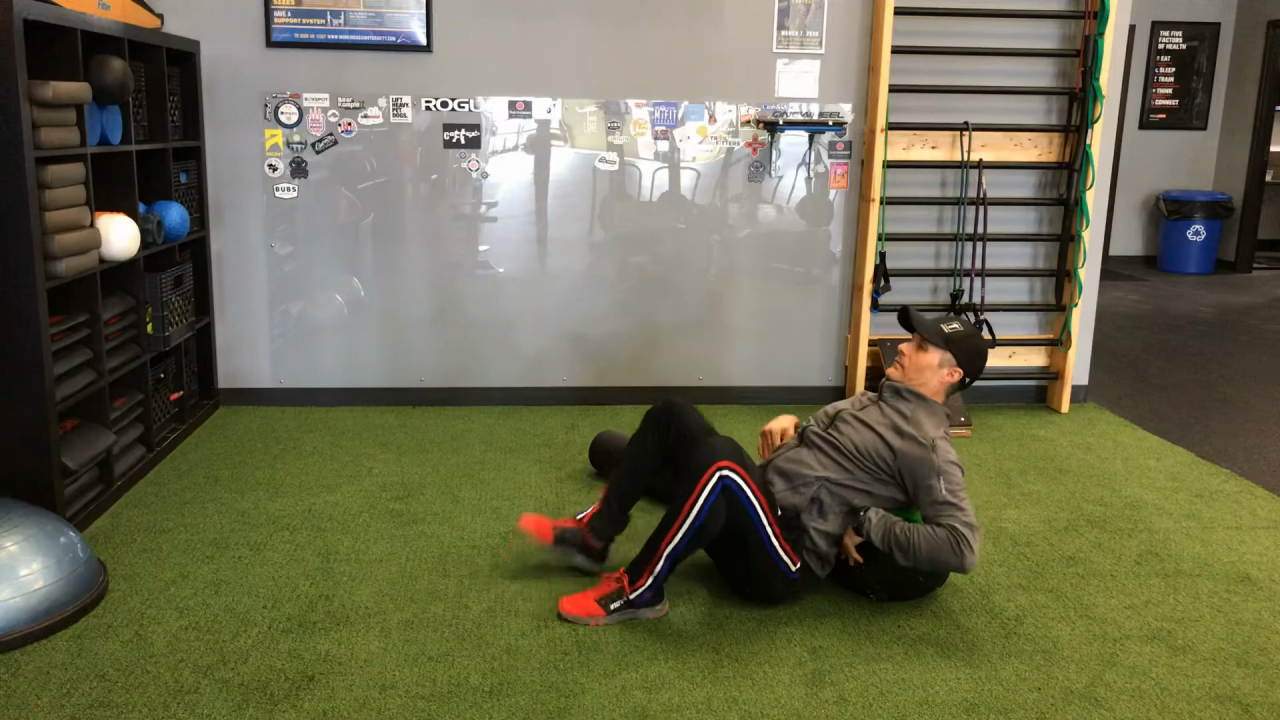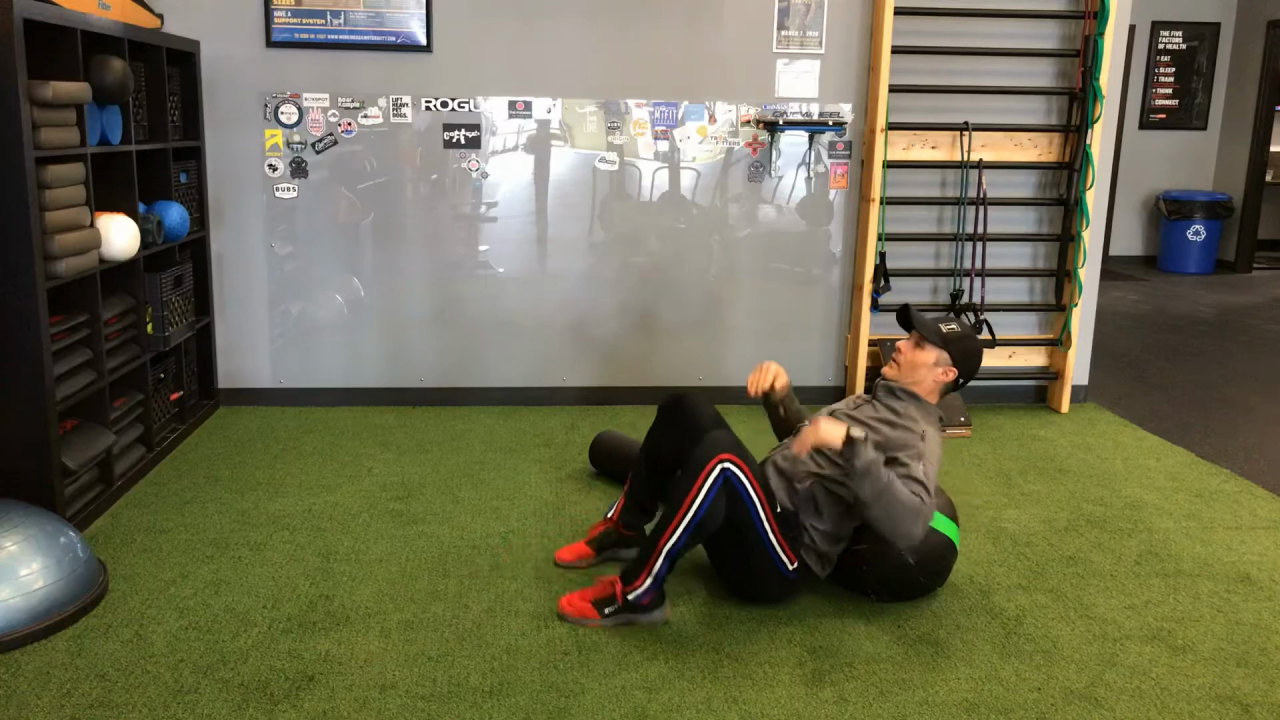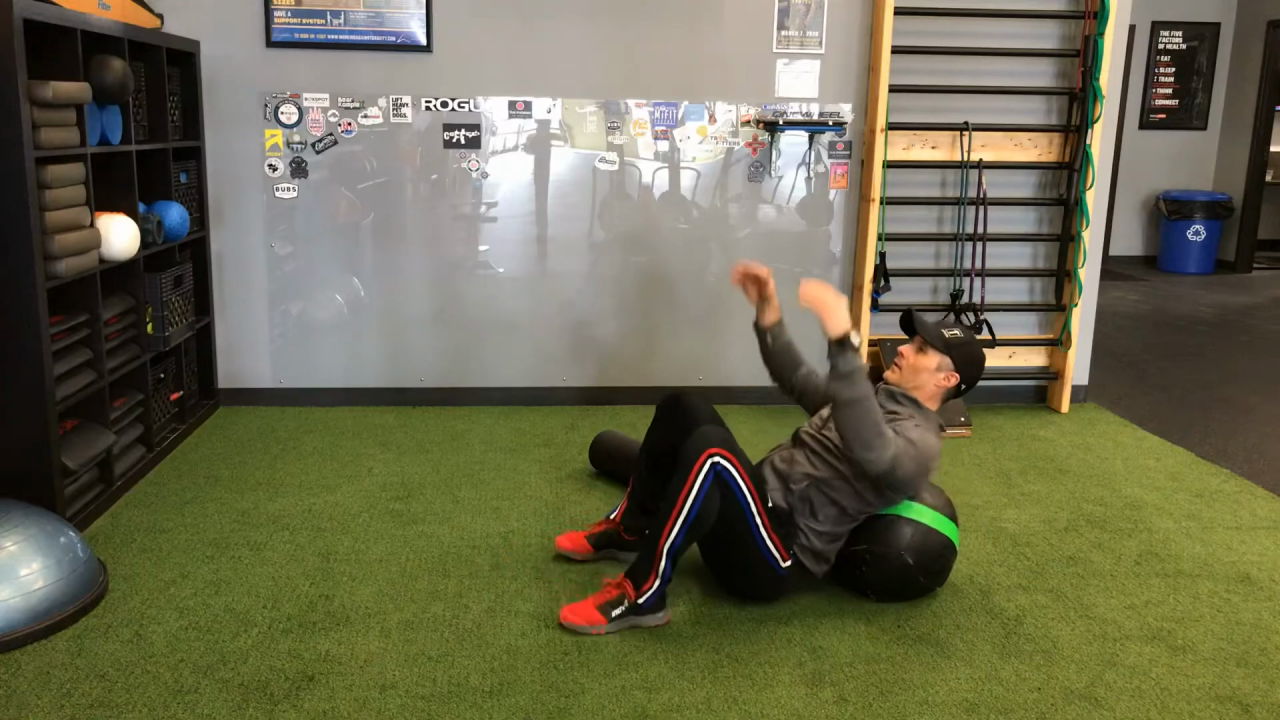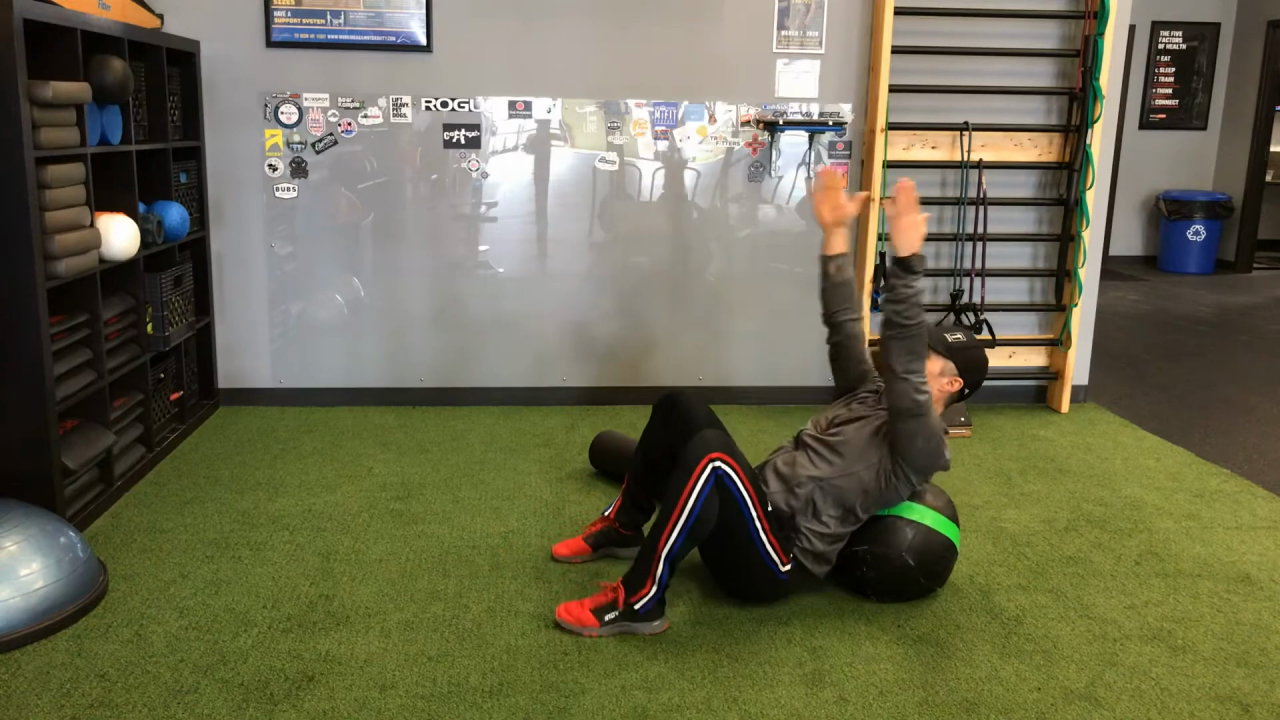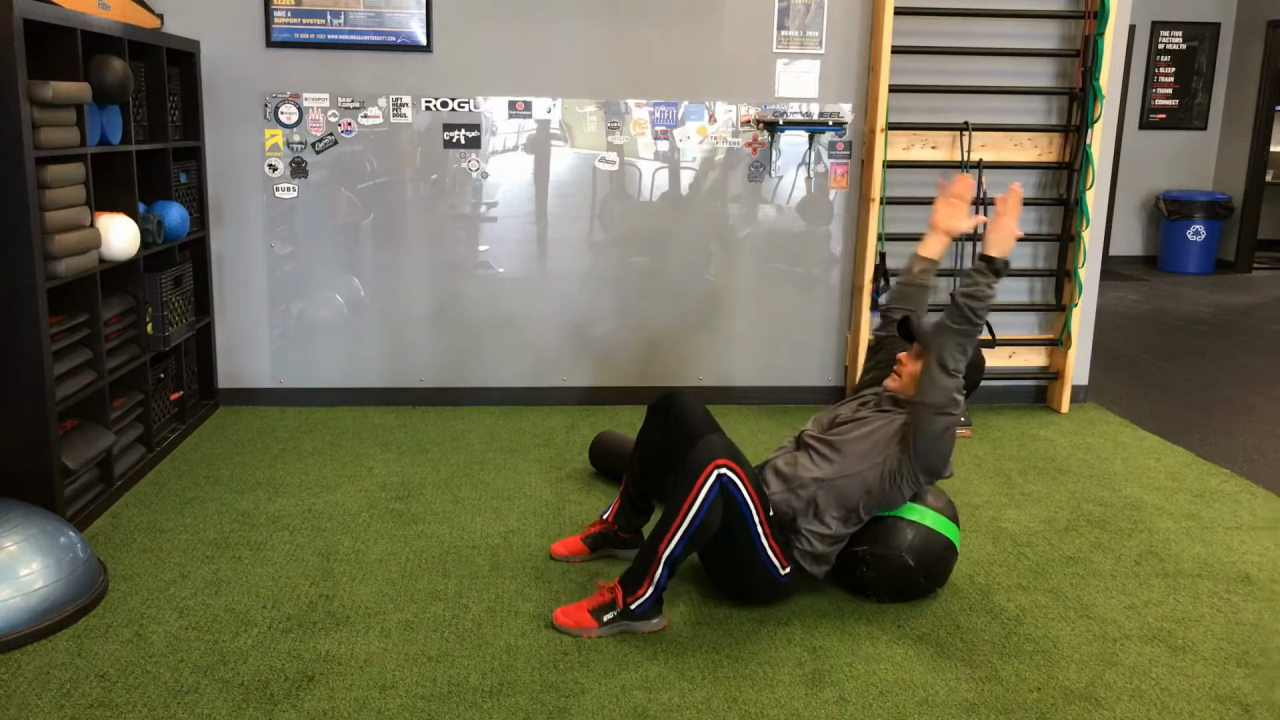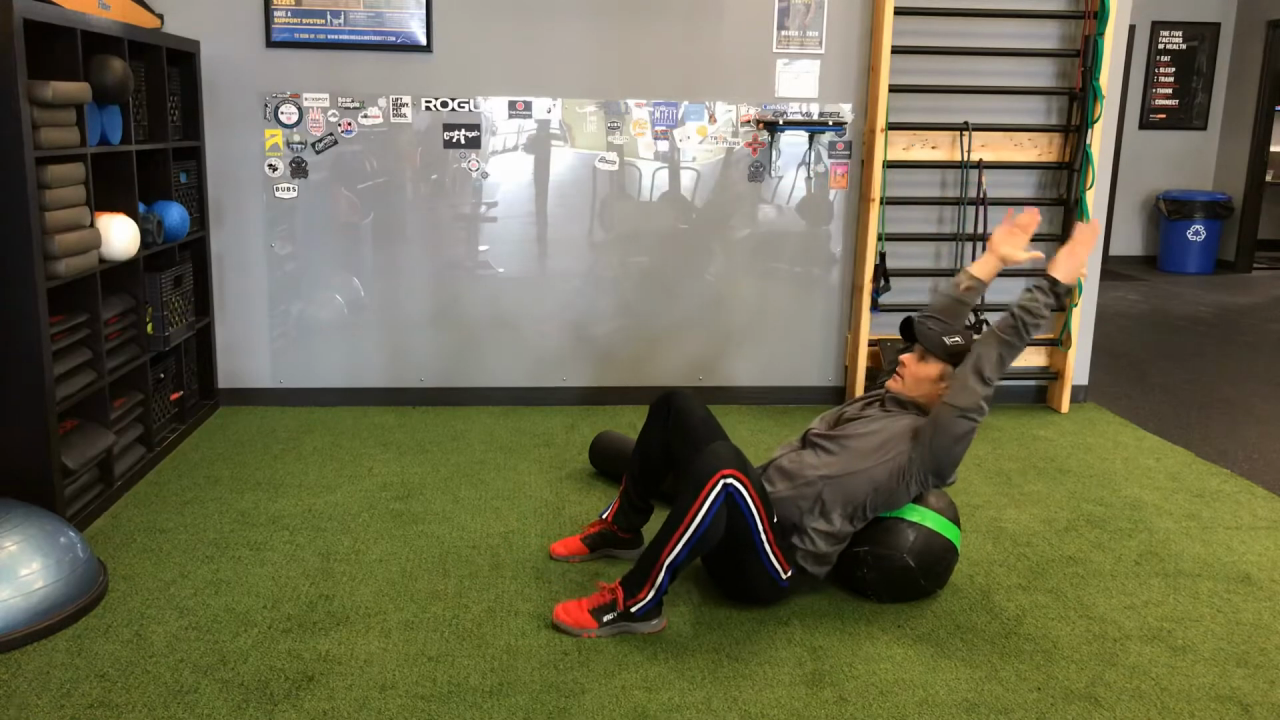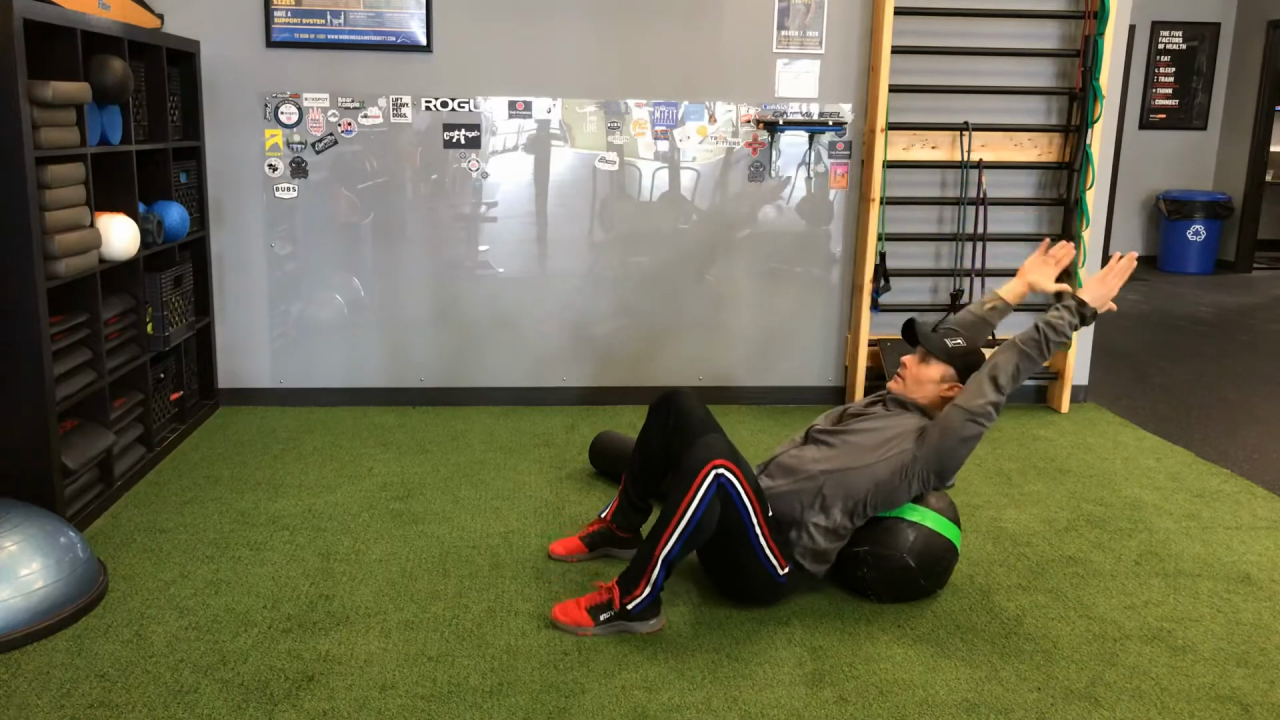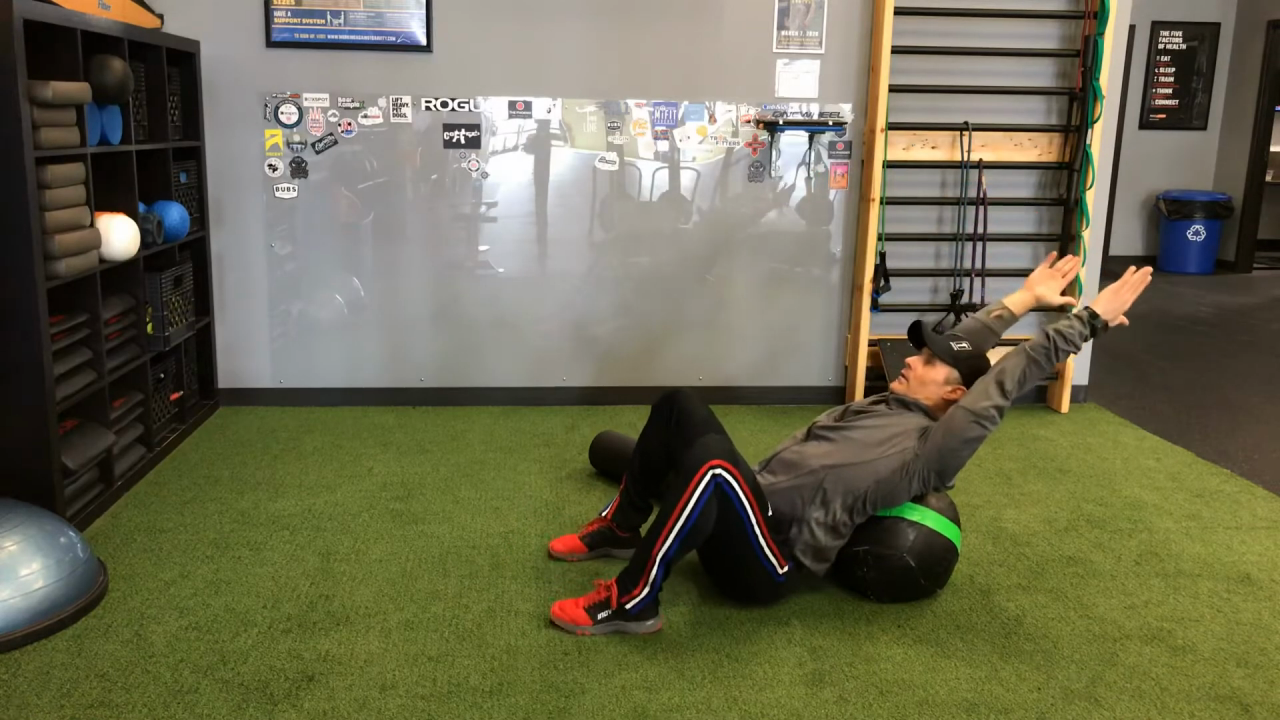
dt=0.3s
person 1, frame 1
left shoulder: (926, 445)
right shoulder: (879, 400)
left elbow: (961, 547)
left wrist: (865, 524)
right wrist: (793, 426)
left hip: (777, 559)
right hip: (752, 509)
left knee: (718, 454)
right knee: (671, 416)
left ankle: (639, 589)
right ankle: (593, 536)
person 1, frame 2
left shoulder: (918, 439)
right shoulder: (876, 399)
left elbow: (906, 523)
right elbow: (796, 433)
left wrist: (851, 441)
right wrist: (779, 391)
left hip: (775, 558)
right hip: (750, 511)
left knee: (719, 451)
right knee: (685, 408)
left ankle: (636, 593)
right ankle: (625, 530)
person 1, frame 3
left shoulder: (918, 442)
right shoulder: (877, 399)
left elbow: (869, 450)
right elbow: (794, 380)
left wrist: (844, 338)
right wrist: (768, 310)
left hip: (769, 557)
right hip: (751, 510)
left knee: (708, 447)
right knee: (683, 407)
left ankle: (641, 596)
right ankle: (626, 532)
person 1, frame 4
left shoulder: (917, 445)
right shoulder: (869, 395)
left elbow: (908, 366)
right elbow: (842, 325)
left wrist: (907, 259)
right wrist: (836, 235)
left hip: (769, 560)
right hip: (750, 511)
left knee: (708, 453)
right knee: (679, 408)
left ankle: (638, 603)
right ankle: (622, 529)
person 1, frame 5
left shoulder: (921, 444)
right shoulder: (880, 394)
left elbow: (949, 355)
right elbow: (896, 319)
left wrist: (991, 260)
right wrist: (936, 239)
left hip: (769, 561)
right hip: (751, 513)
left knee: (712, 460)
right knee: (675, 408)
left ankle: (634, 603)
right ankle: (621, 530)
person 1, frame 6
left shoulder: (928, 448)
right shoulder: (885, 401)
left elbow: (984, 366)
right elbow: (934, 332)
left wrist: (1055, 284)
right wrist: (990, 262)
left hip: (765, 564)
right hip: (743, 513)
left knee: (719, 469)
right knee: (676, 406)
left ankle: (635, 605)
right ankle: (621, 530)
person 1, frame 7
left shoulder: (930, 446)
right shoulder: (890, 403)
left elbow: (999, 376)
right elbow: (950, 341)
left wrist: (1077, 306)
right wrist: (1017, 288)
left hip: (766, 559)
right hip: (747, 514)
left knee: (712, 462)
right knee: (677, 406)
left ankle: (632, 603)
right ankle: (620, 529)
person 1, frame 8
left shoulder: (932, 447)
right shoulder: (889, 406)
left elbow: (1003, 383)
right elbow: (952, 348)
left wrist: (1090, 319)
right wrist: (1021, 300)
left hip: (766, 559)
right hip: (743, 512)
left knee: (710, 462)
right knee: (679, 406)
left ankle: (630, 602)
right ankle: (619, 529)
